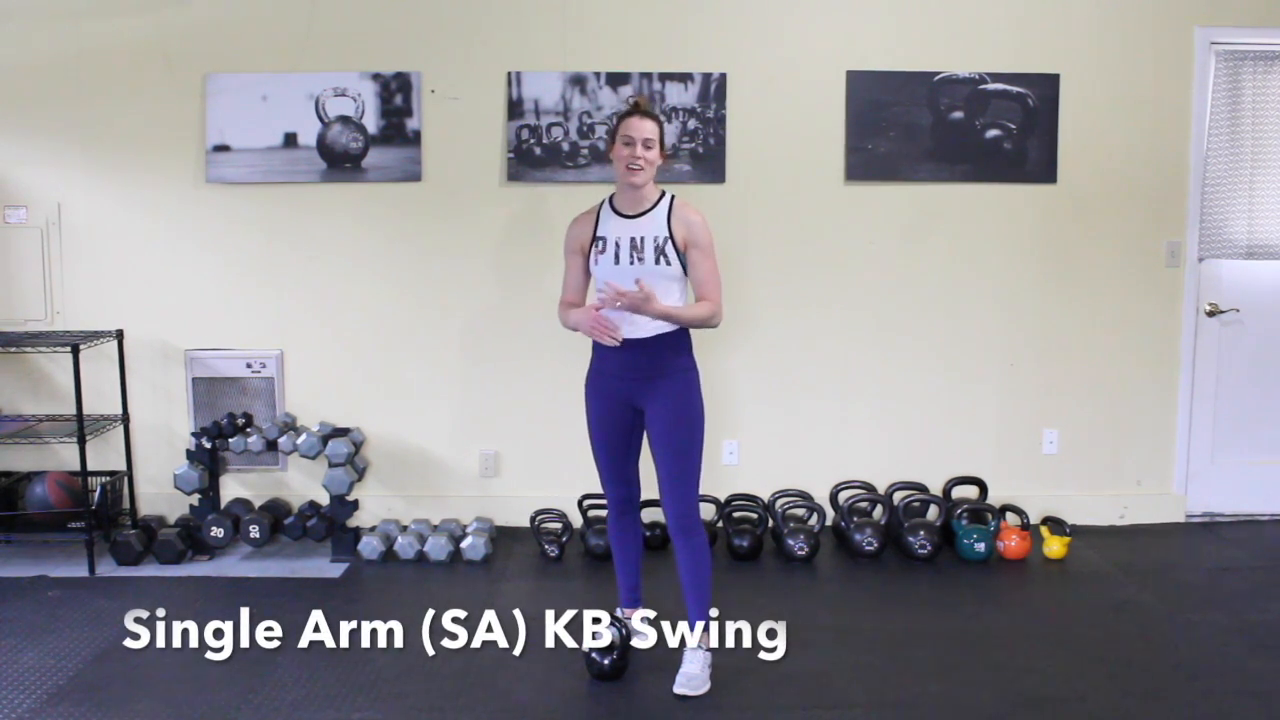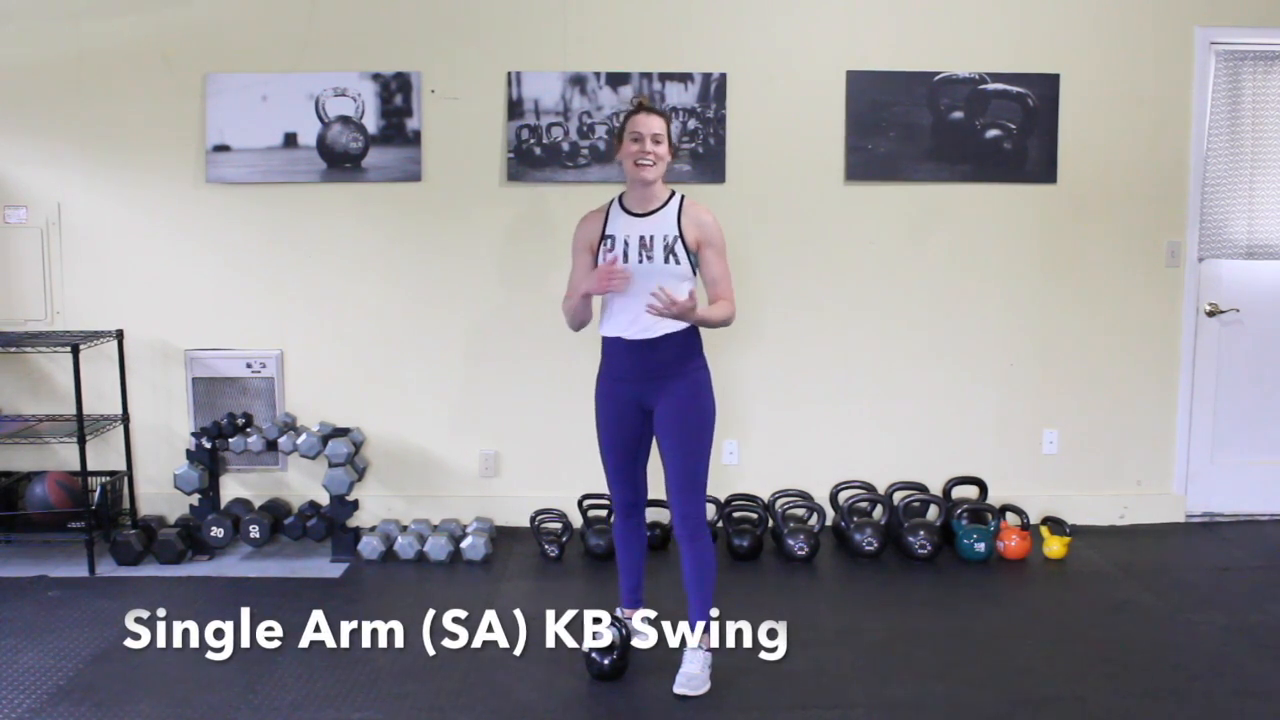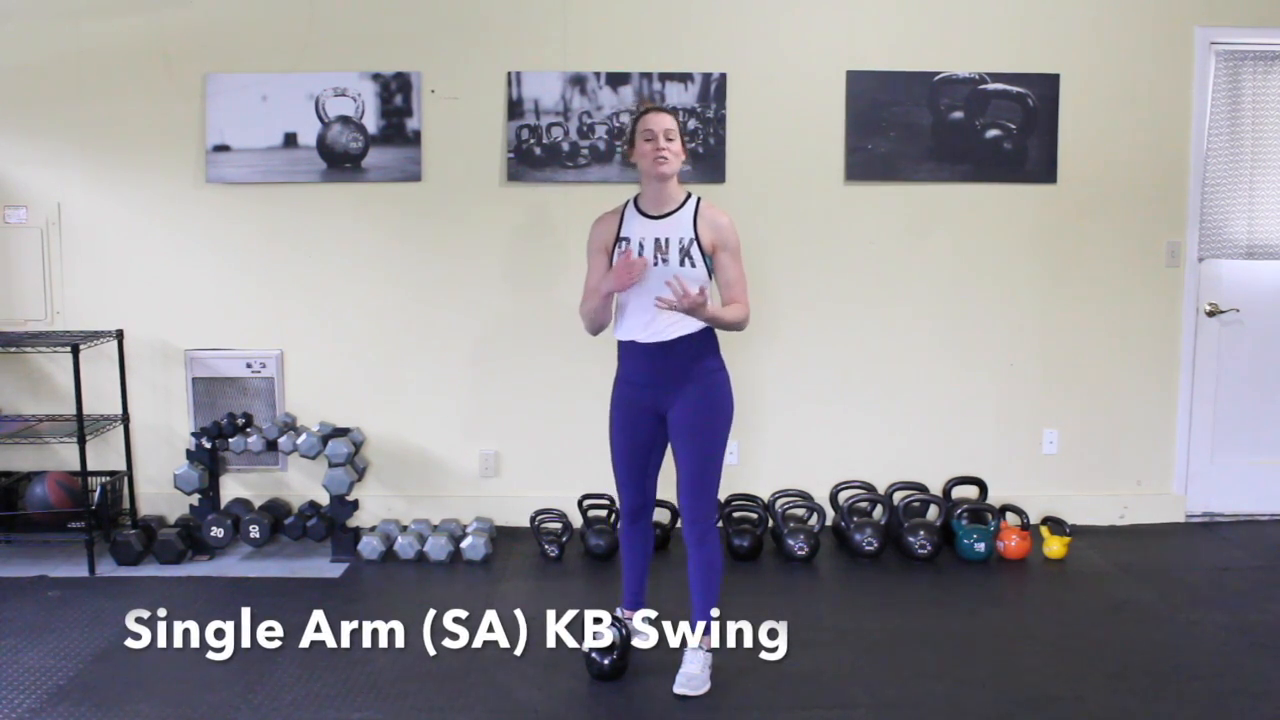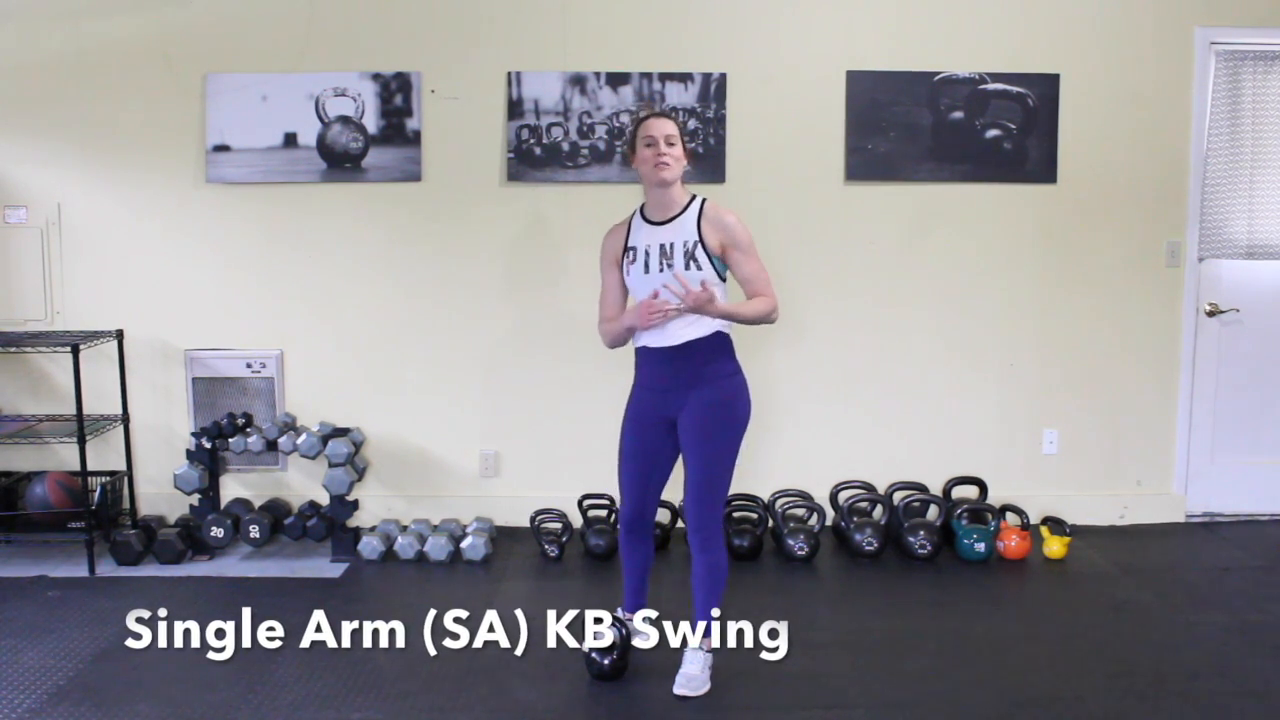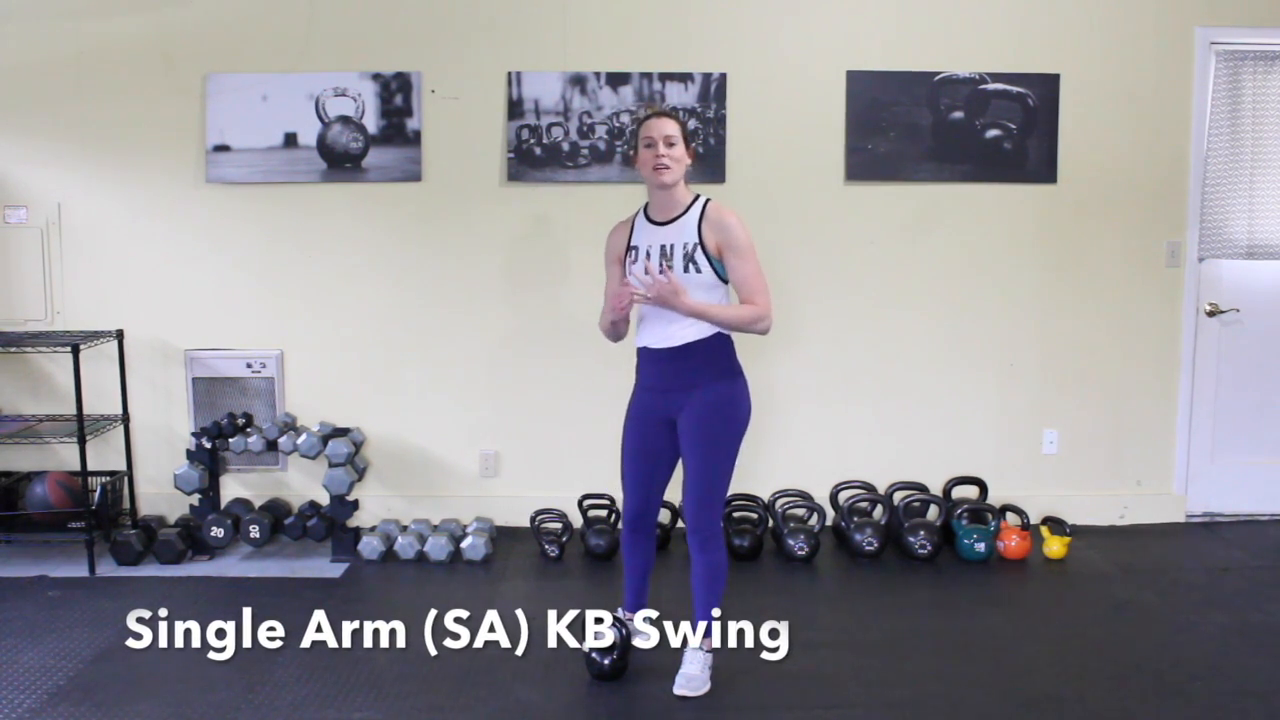
dt=0.3s
person 1, frame 1
left shoulder: (686, 220)
right shoulder: (586, 226)
left elbow: (712, 310)
right elbow: (566, 306)
left wrist: (657, 309)
right wrist: (579, 319)
left hip: (671, 374)
right hip: (608, 376)
left knee: (682, 511)
right knee: (620, 502)
left ankle: (699, 642)
right ankle: (629, 614)
person 1, frame 2
left shoulder: (697, 220)
right shoulder: (594, 224)
left elbow: (726, 308)
right elbow: (573, 318)
left wrist: (691, 312)
right wrist: (587, 290)
left hip: (682, 375)
right hip: (618, 376)
left knee: (688, 512)
right knee: (626, 503)
left ankle: (698, 643)
right ankle: (630, 615)
person 1, frame 3
left shoulder: (711, 221)
right shoulder: (608, 226)
left elbow: (740, 313)
right elbow: (591, 321)
left wrist: (702, 309)
right wrist: (612, 288)
left hip: (698, 378)
right hip: (634, 380)
left knee: (697, 515)
right knee: (633, 507)
left ankle: (700, 645)
right ankle: (630, 616)
person 1, frame 4
left shoulder: (718, 221)
right shoulder: (619, 237)
left elbow: (768, 305)
right elbow: (608, 332)
left wrist: (713, 307)
right wrist: (633, 318)
left hip: (712, 382)
right hip: (650, 385)
left knee: (703, 520)
right knee: (633, 512)
left ankle: (700, 646)
right ankle: (630, 619)
person 1, frame 5
left shoulder: (719, 222)
right shoulder: (623, 235)
left elbow: (760, 317)
right elbow: (614, 331)
left wrist: (683, 301)
right wrist: (616, 313)
left hip: (713, 384)
right hip: (651, 384)
left knee: (702, 519)
right knee: (636, 511)
left ankle: (701, 647)
right ankle: (631, 620)
